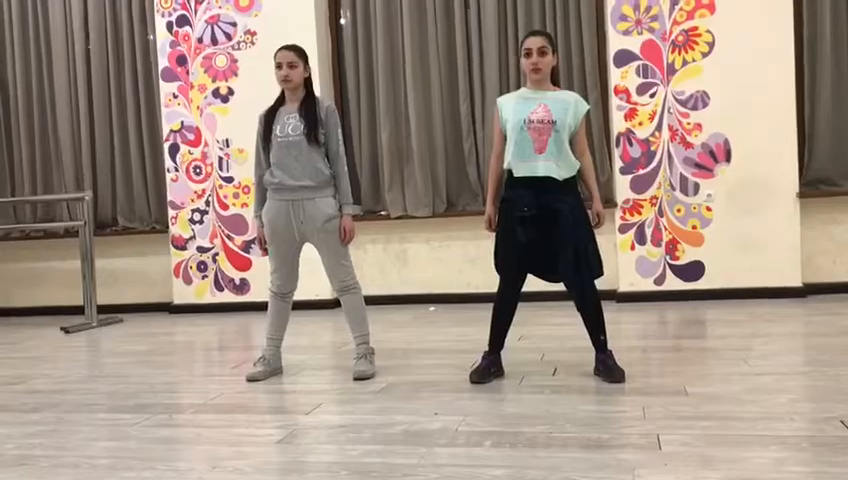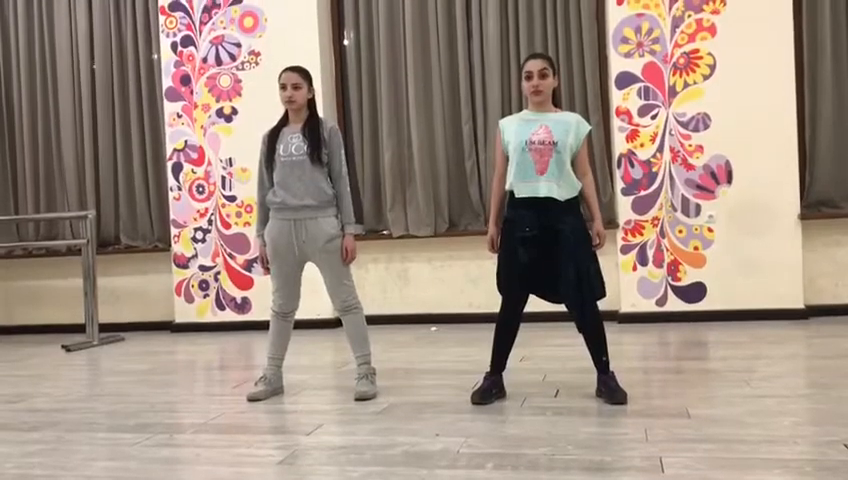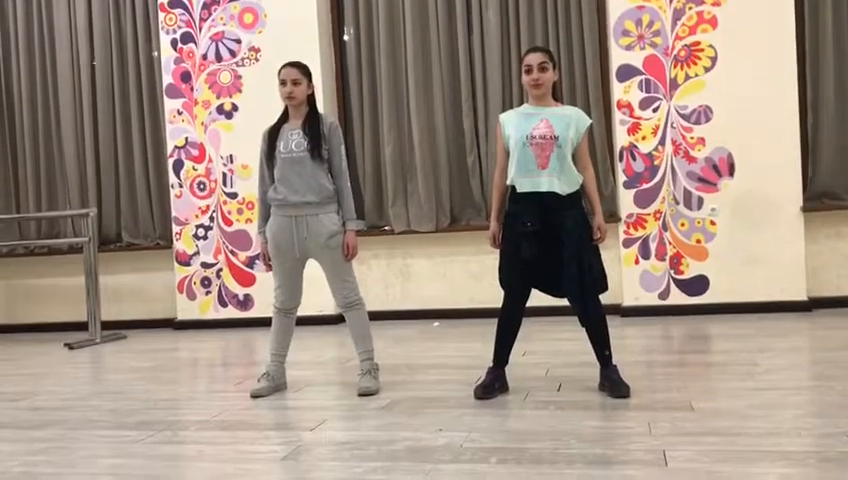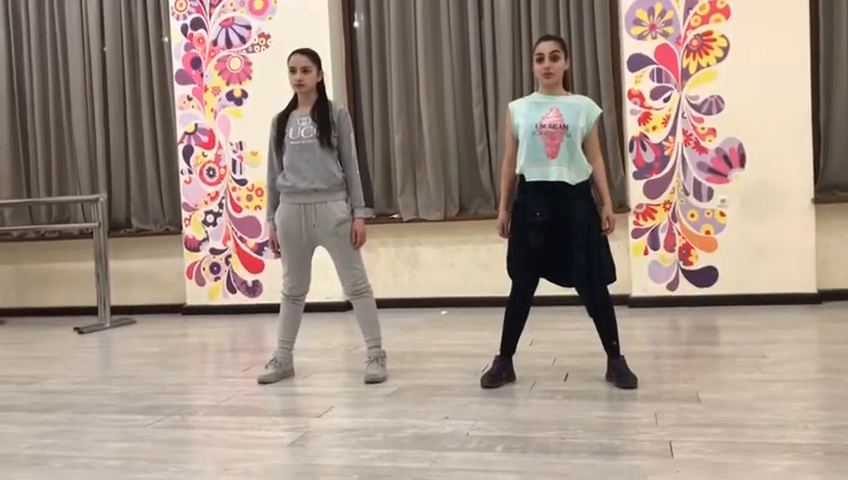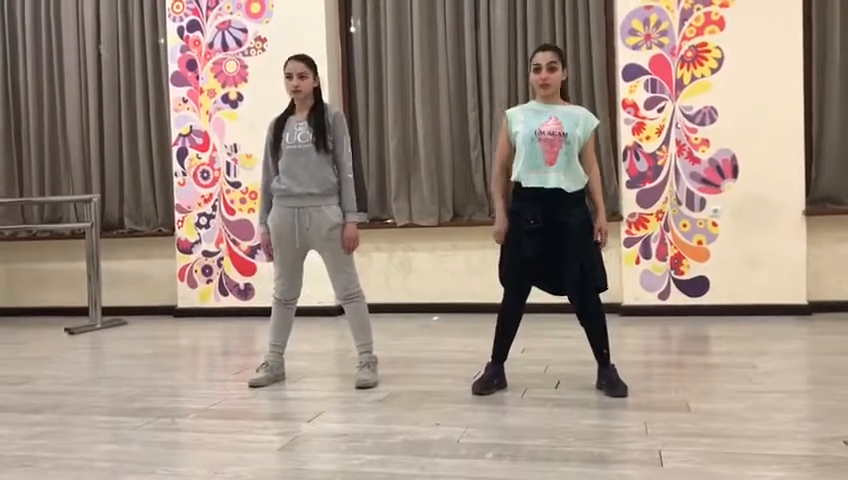
dt=0.7s
person 1, frame 1
left shoulder: (571, 102)
right shoulder: (506, 104)
left elbow: (582, 154)
right elbow: (498, 157)
left wrist: (596, 198)
right wrist: (490, 202)
left hip: (562, 194)
right hip: (520, 195)
left knee: (581, 279)
right knee: (510, 280)
left ankle: (603, 355)
right ankle: (492, 357)
person 1, frame 2
left shoulder: (573, 123)
right shoulder: (508, 126)
left elbow: (584, 175)
right elbow: (500, 178)
left wrist: (597, 219)
right wrist: (493, 223)
left hip: (565, 215)
right hip: (522, 216)
left knee: (583, 300)
right knee: (512, 301)
left ankle: (605, 376)
right ankle: (494, 377)
person 1, frame 3
left shoulder: (574, 117)
right shoulder: (508, 121)
left elbow: (585, 169)
right elbow: (501, 173)
left wrist: (598, 213)
right wrist: (495, 218)
left hip: (566, 209)
right hip: (523, 210)
left knee: (585, 294)
right knee: (514, 295)
left ankle: (608, 370)
right ankle: (497, 372)
person 1, frame 4
left shoulder: (584, 107)
right shoulder: (518, 109)
left elbow: (595, 159)
right elbow: (510, 162)
left wrist: (606, 204)
right wrist: (504, 207)
left hip: (575, 199)
right hip: (532, 200)
left knee: (593, 284)
right knee: (522, 285)
left ankle: (615, 360)
right ankle: (504, 361)
person 1, frame 5
left shoulder: (582, 117)
right shoulder: (515, 117)
left elbow: (591, 169)
right elbow: (500, 169)
left wrist: (601, 214)
right wrist: (500, 213)
left hip: (570, 207)
right hip: (527, 207)
left knee: (585, 293)
right knee: (515, 292)
left ankle: (606, 369)
right ankle: (495, 368)
person 2, frame 1
left shoulder: (323, 111)
right shoulder: (268, 117)
left elbow: (339, 161)
right elbow: (261, 169)
left wrist: (347, 210)
right wrist: (258, 217)
left hip: (320, 204)
right hip: (279, 208)
left knee: (344, 280)
right knee: (281, 286)
left ankle: (364, 351)
right ankle: (271, 355)
person 2, frame 2
left shoulder: (327, 132)
right shoulder: (272, 138)
left elbow: (342, 182)
right elbow: (264, 189)
left wrist: (349, 229)
right wrist: (261, 235)
left hip: (322, 224)
right hip: (282, 227)
left knee: (346, 301)
right knee: (282, 305)
left ankle: (365, 371)
right ankle: (272, 374)
person 2, frame 3
left shoulder: (327, 127)
right shoulder: (272, 134)
left elbow: (342, 178)
right elbow: (265, 185)
left wrist: (351, 226)
right wrist: (262, 233)
left hip: (323, 220)
right hip: (282, 223)
left knee: (348, 296)
right knee: (284, 302)
left ankle: (368, 367)
right ankle: (275, 371)
person 2, frame 4
left shoulder: (336, 114)
right shoulder: (281, 121)
left elbow: (351, 165)
right elbow: (274, 173)
left wrist: (359, 212)
right wrist: (271, 220)
left hip: (331, 207)
right hip: (292, 211)
left knee: (356, 284)
right knee: (293, 288)
left ankle: (375, 355)
right ankle: (283, 358)
person 2, frame 5
left shoulder: (332, 117)
right shoulder: (278, 126)
left elbow: (347, 169)
right elbow: (268, 177)
left wrist: (352, 217)
right wrist: (264, 223)
left hip: (325, 213)
right hip: (285, 215)
left knee: (348, 289)
right knee: (284, 292)
left ankle: (367, 360)
right ankle: (274, 362)
